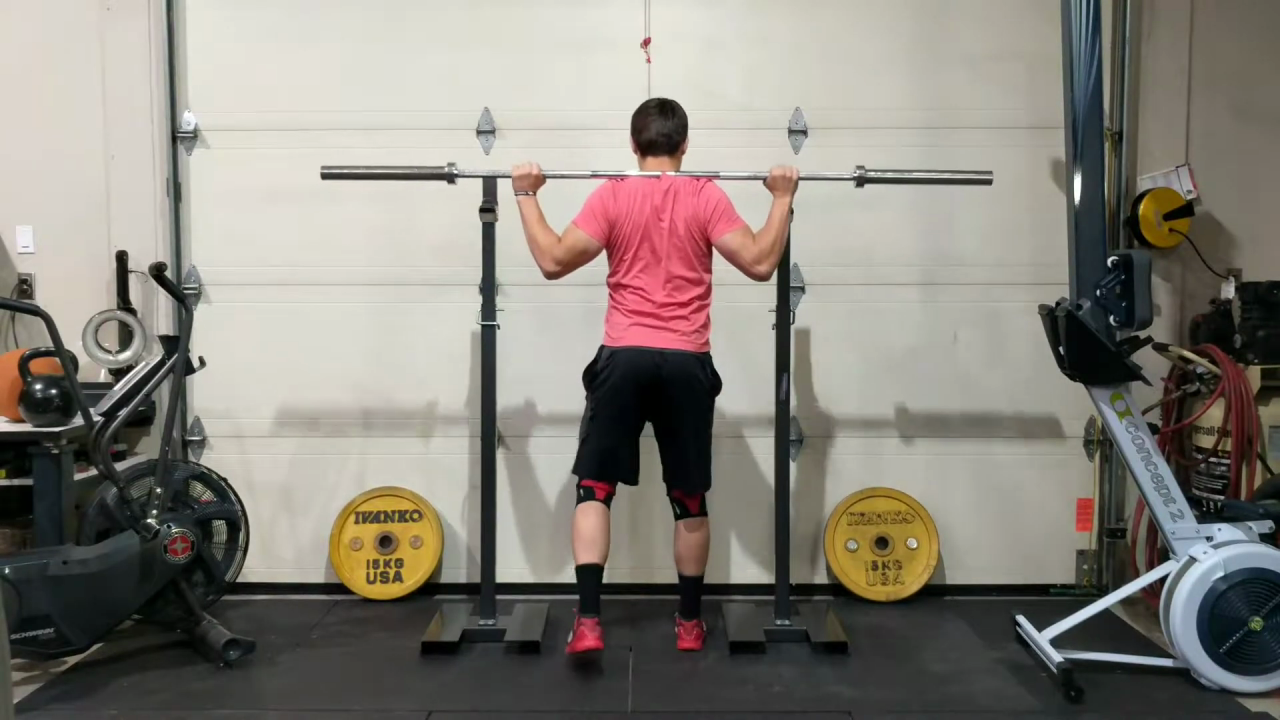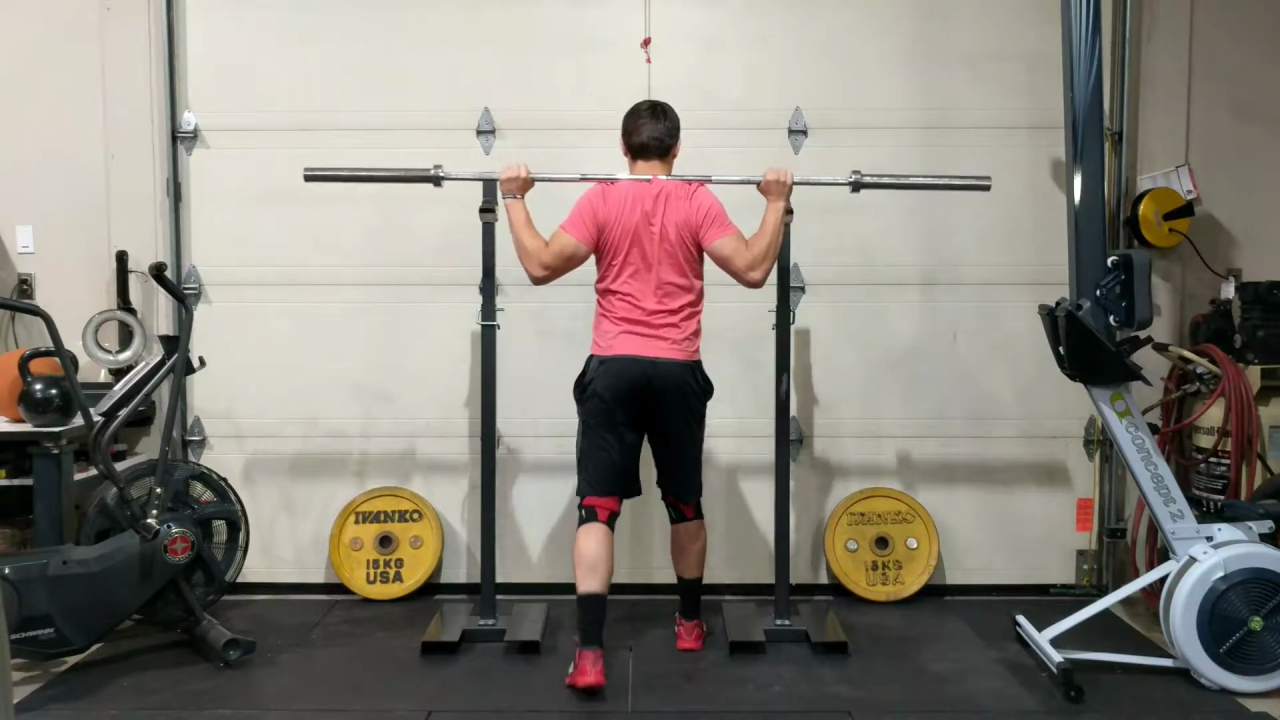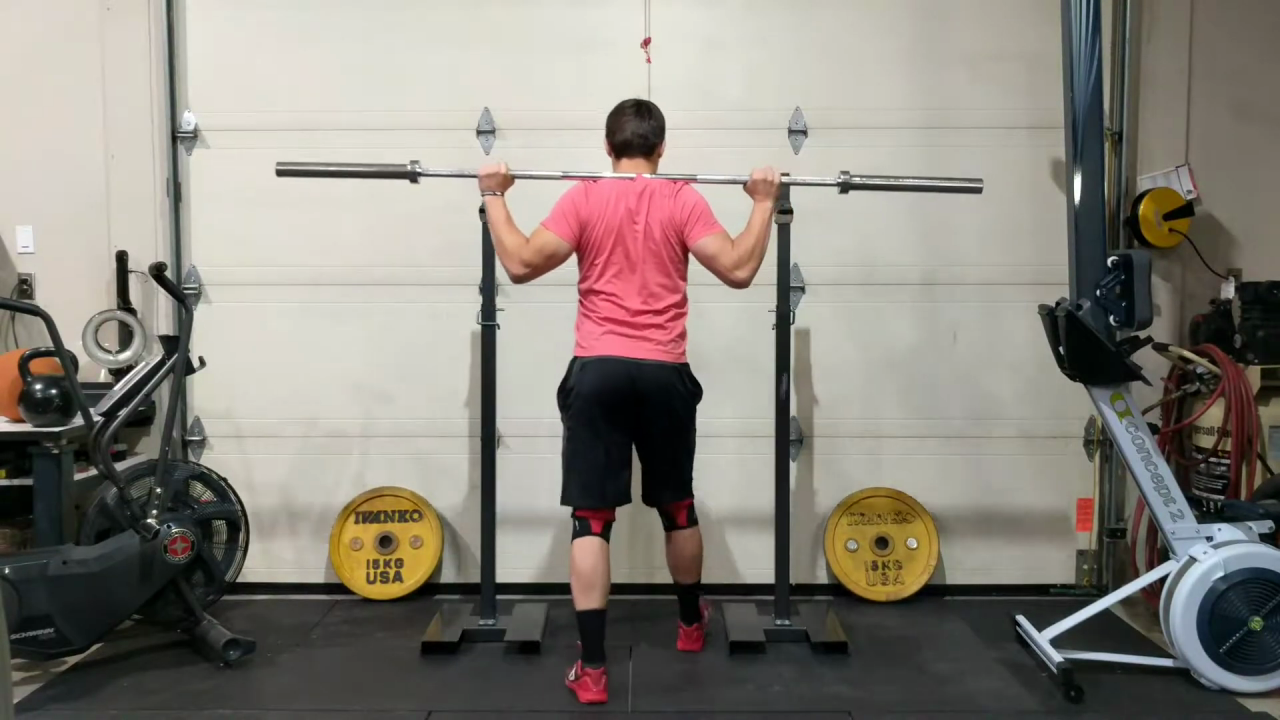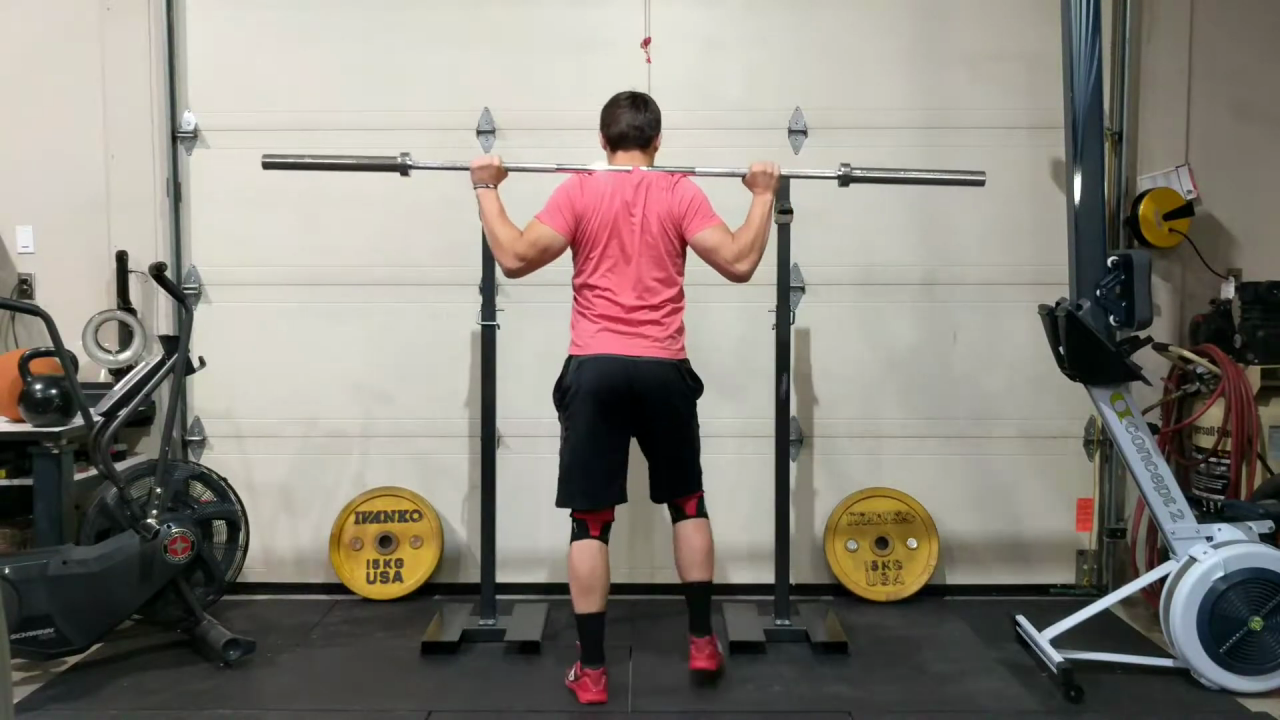
dt=0.2s
person 1, frame 1
left shoulder: (611, 196)
right shoulder: (706, 197)
left elbow: (553, 262)
right elbow: (760, 263)
left wrist: (526, 196)
right wrist: (782, 199)
left hip: (623, 359)
right hip: (686, 364)
left knee: (594, 486)
right knee: (689, 498)
left ankle: (589, 617)
right ankle: (689, 622)
person 1, frame 2
left shoulder: (600, 200)
right shoulder: (697, 202)
left elbow: (540, 266)
right elbow: (753, 269)
left wrist: (513, 198)
right wrist: (776, 202)
left hip: (613, 369)
right hip: (678, 372)
left knee: (598, 506)
right knee: (684, 502)
left ankle: (591, 652)
right ankle: (689, 622)
person 1, frame 3
left shoulder: (583, 198)
right shoulder: (683, 200)
left elbow: (520, 265)
right elbow: (739, 270)
left wrist: (493, 195)
right wrist: (763, 202)
left hip: (598, 372)
right hip: (665, 374)
left knee: (591, 518)
right knee: (677, 506)
left ankle: (592, 668)
right ankle: (689, 624)
person 1, frame 4
left shoulder: (577, 191)
right shoulder: (680, 193)
left elbow: (515, 258)
right elbow: (739, 263)
left wrist: (486, 188)
right wrist: (763, 195)
left hip: (594, 371)
right hip: (664, 371)
left knee: (591, 520)
right knee: (688, 503)
left ankle: (592, 669)
right ankle: (701, 639)
